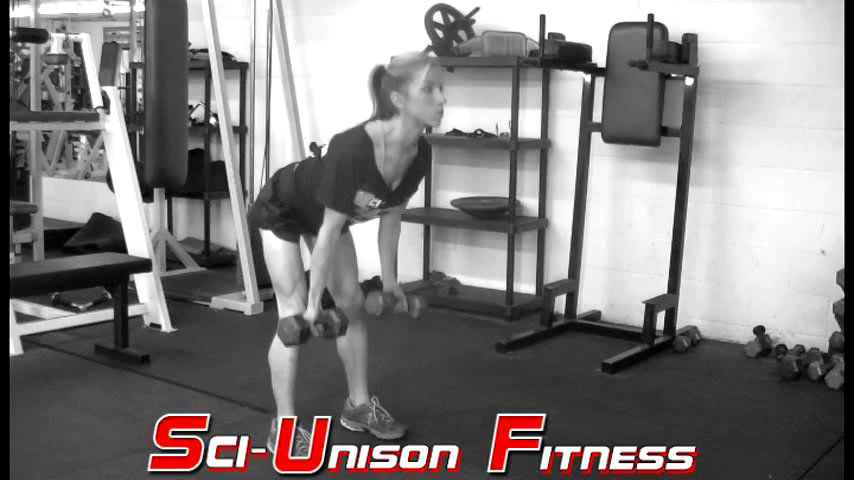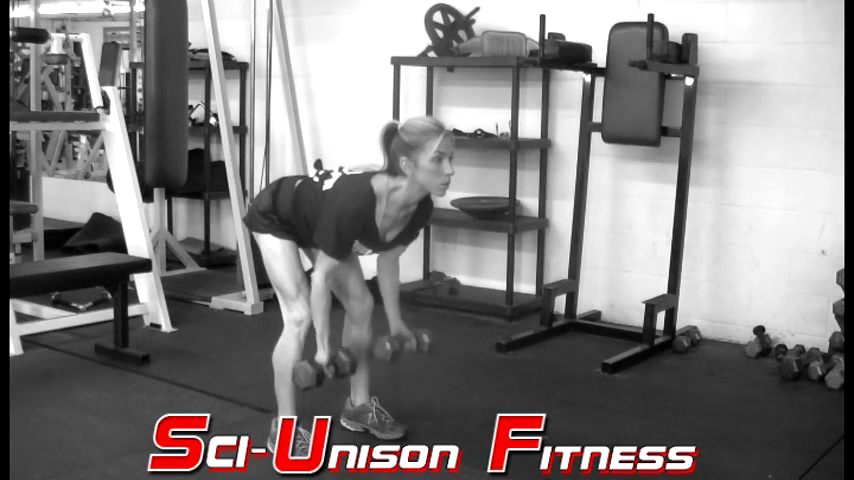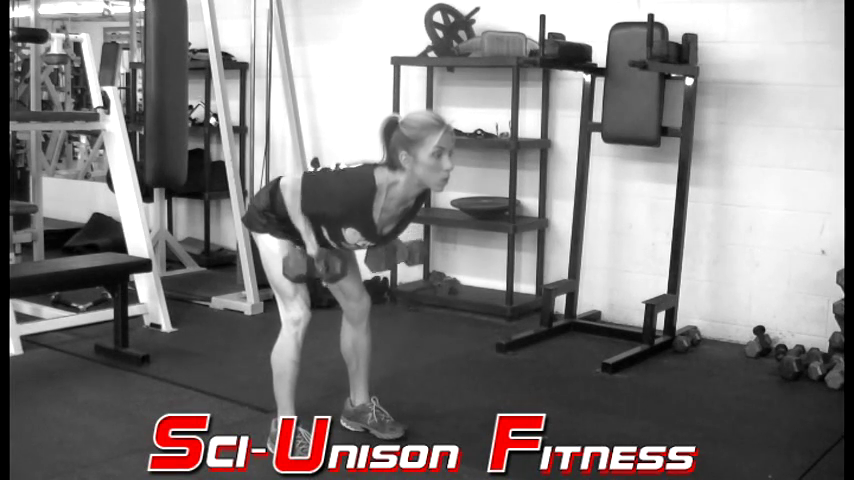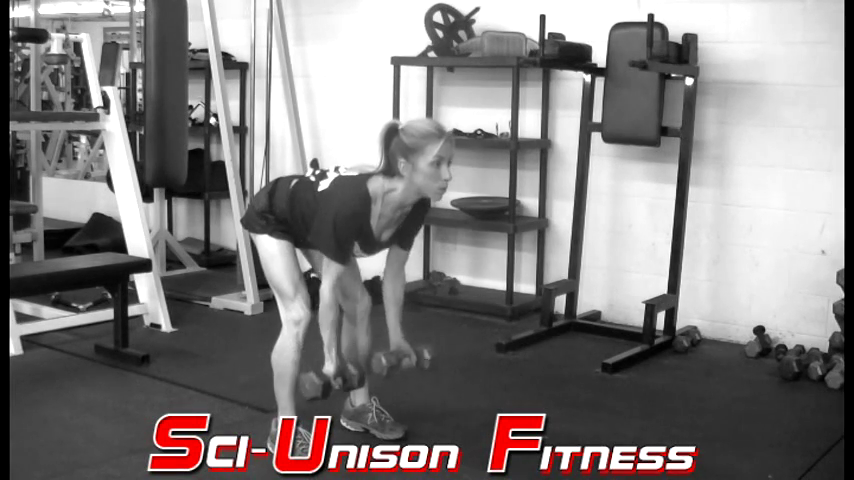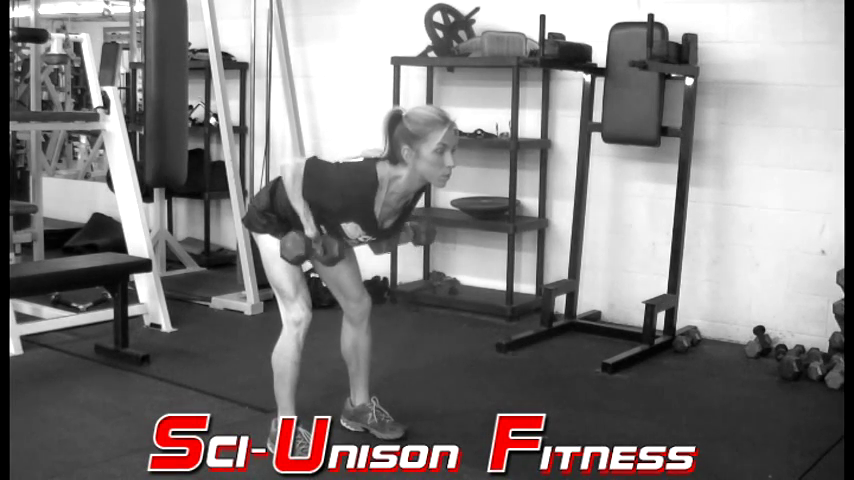
dt=1s
person 1, frame 1
left shoulder: (419, 153)
right shoulder: (353, 149)
left elbow: (390, 217)
right elbow: (329, 230)
left wrist: (389, 279)
right wrist: (314, 302)
left hip: (324, 212)
right hip: (280, 211)
left knee: (352, 303)
right knee: (293, 311)
left ankle: (359, 405)
right ankle: (282, 427)
person 1, frame 2
left shoulder: (420, 207)
right shoulder: (357, 201)
left elbow: (387, 256)
right elbow: (323, 272)
left wrist: (395, 321)
right wrist: (322, 347)
left hip: (317, 222)
right hip: (276, 217)
left knee: (361, 305)
right knee: (299, 315)
left ankle: (359, 406)
right ankle: (284, 427)
person 1, frame 3
left shoulder: (416, 195)
right shoulder: (359, 187)
right elbow: (290, 184)
left wrist: (387, 238)
right wrist: (310, 242)
left hip: (323, 223)
right hip: (276, 216)
left knee: (358, 305)
right knee: (297, 314)
left ankle: (359, 406)
right ankle: (284, 427)
person 1, frame 4
left shoulder: (416, 206)
right shoulder: (351, 202)
left elbow: (395, 270)
right elbow: (330, 282)
left wrist: (396, 337)
right wrist: (331, 357)
left hip: (315, 223)
right hip: (273, 218)
left knee: (360, 306)
right knee: (298, 315)
left ankle: (359, 406)
person 1, frame 5
left shoulder: (415, 187)
right shoulder: (360, 180)
right elbow: (291, 170)
left wrist: (393, 227)
right wrist: (309, 226)
left hip: (325, 222)
right hip: (277, 216)
left knee: (358, 305)
right knee: (298, 315)
left ankle: (359, 406)
